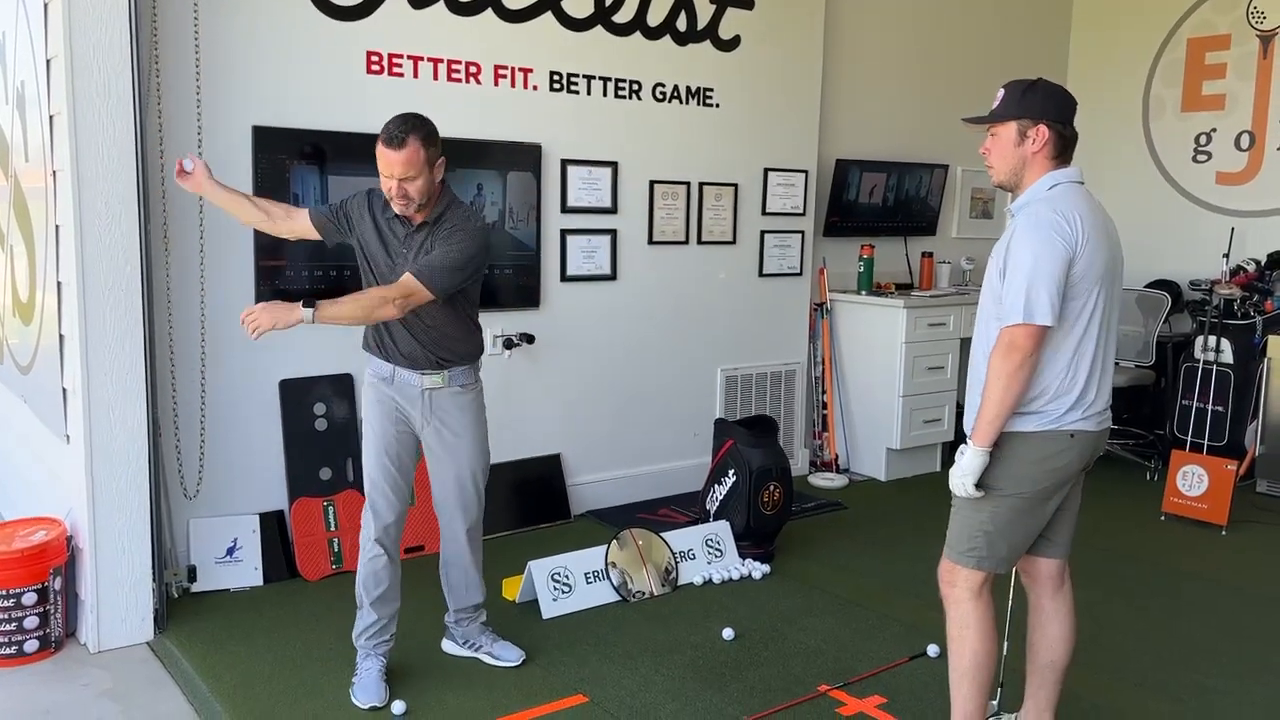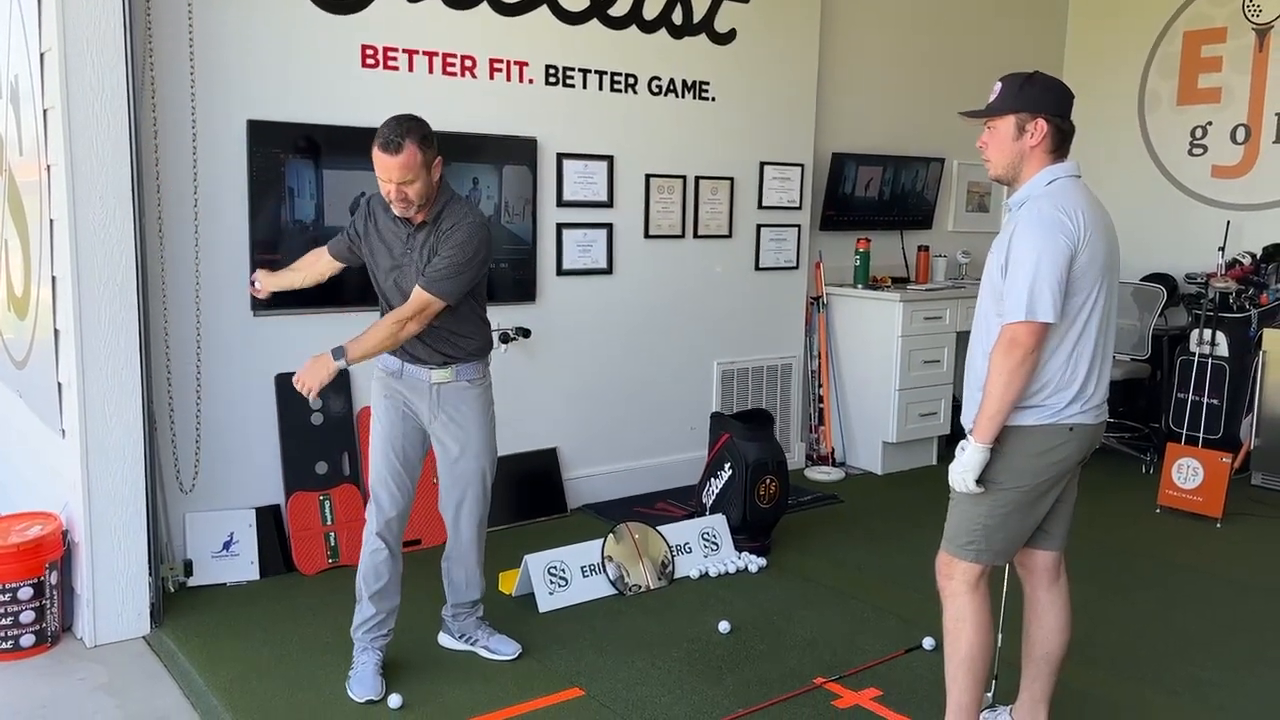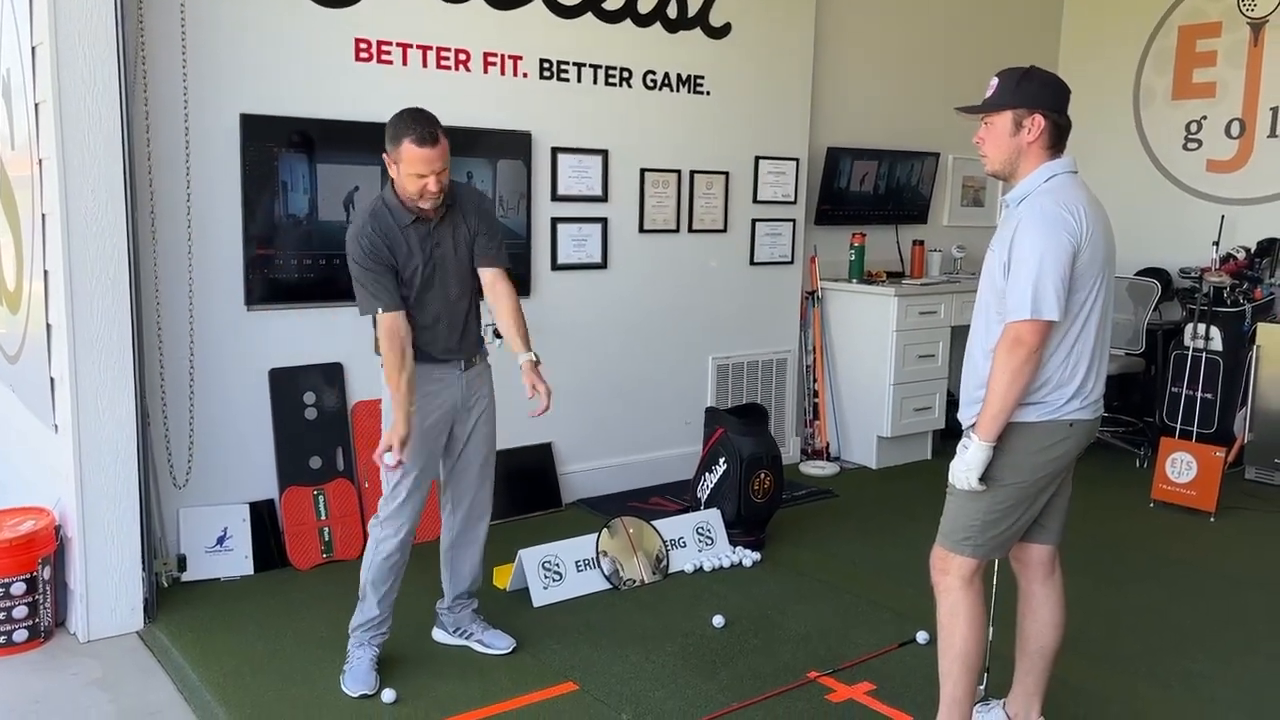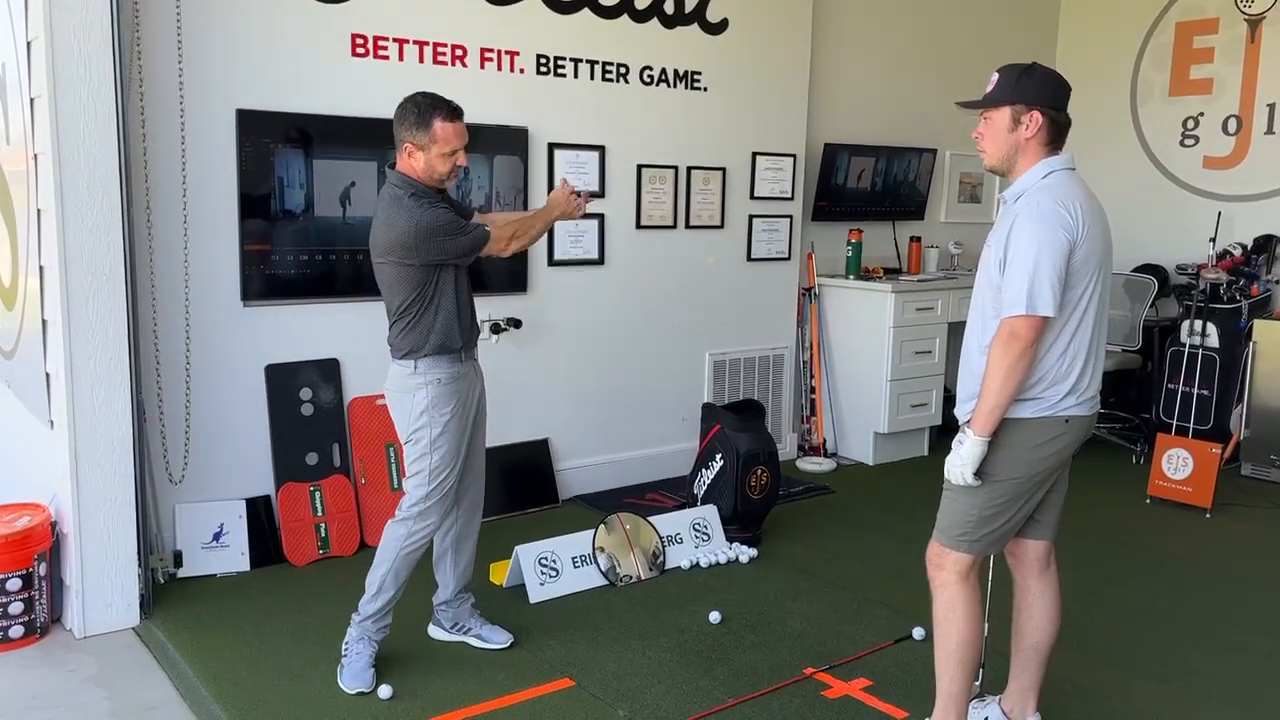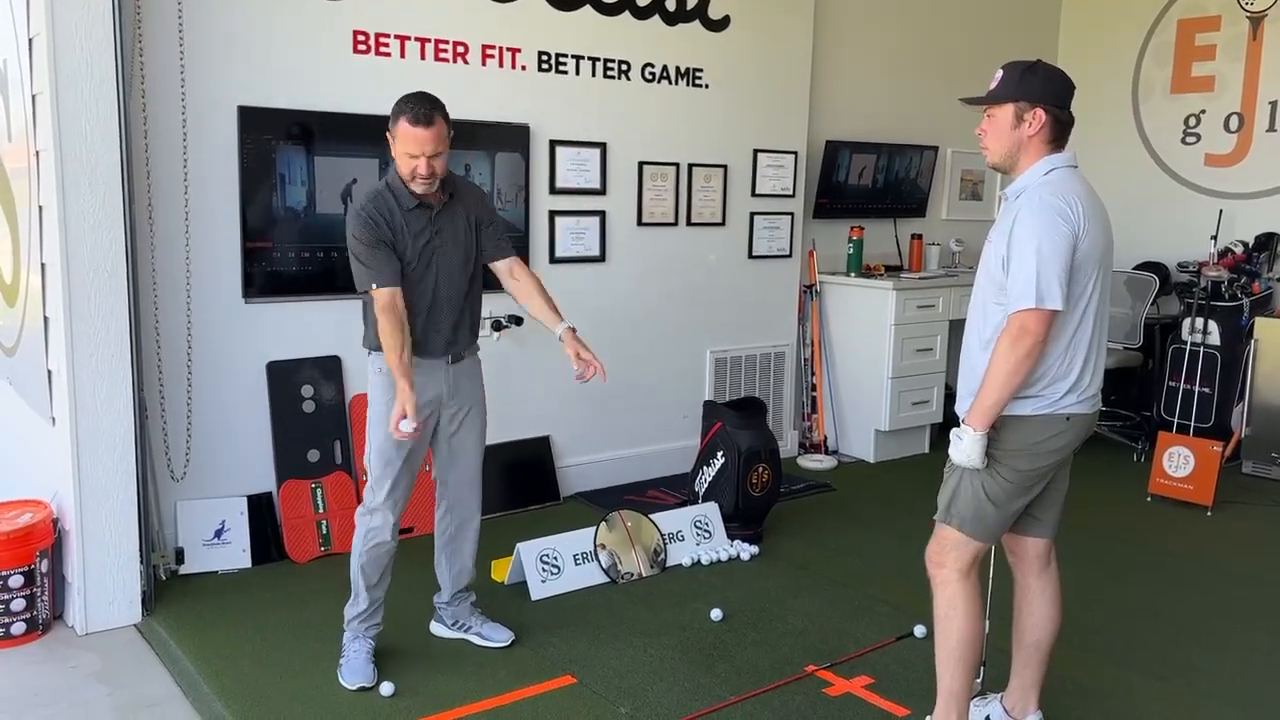
dt=0.5s
person 1, frame 1
left shoulder: (1045, 218)
right shoulder: (1083, 211)
left elbow: (1020, 342)
left wrist: (977, 443)
left hip: (1030, 437)
right hip: (1070, 428)
left knee: (963, 578)
right knee: (1046, 576)
person 1, frame 2
left shoulder: (1044, 212)
right shoulder: (1076, 204)
left elbow: (1022, 338)
left wrist: (978, 439)
left hip: (1027, 430)
right hip: (1063, 422)
left knee: (959, 571)
right knee: (1042, 567)
person 1, frame 3
left shoulder: (1044, 210)
right shoulder: (1066, 200)
left elbow: (1025, 336)
left wrist: (981, 437)
left hip: (1025, 426)
right hip: (1056, 419)
left knee: (954, 567)
right knee: (1036, 562)
person 1, frame 4
left shoulder: (1040, 205)
right shoulder: (1063, 196)
left elbow: (1020, 332)
left wrist: (976, 432)
left hip: (1021, 421)
right hip: (1051, 415)
left knee: (950, 563)
right knee: (1031, 557)
person 1, frame 5
left shoulder: (1042, 203)
right shoulder: (1065, 194)
left elbow: (1027, 328)
left wrist: (975, 422)
left hip: (1021, 419)
right hip: (1051, 412)
left knee: (949, 557)
right knee: (1031, 555)
person 2, frame 1
left shoulder: (466, 232)
right shoulder: (367, 209)
left elbow: (393, 302)
right elbow: (289, 221)
left wrist: (298, 312)
right wrist: (213, 190)
left hip: (453, 387)
right hip: (386, 382)
left knee: (462, 515)
right knee: (383, 519)
left ankle: (467, 628)
right ankle: (371, 651)
person 2, frame 2
left shoulder: (467, 229)
right shoulder: (373, 213)
left elbow: (413, 317)
right elbow: (328, 258)
left wrist: (337, 359)
right wrist: (273, 280)
left hip: (462, 382)
right hip: (398, 378)
left knee: (467, 509)
right knee: (386, 513)
left ankle: (463, 621)
right ankle: (369, 645)
person 2, frame 3
left shoulder: (472, 206)
right shoulder: (370, 232)
left elbow: (497, 287)
right elbow: (393, 331)
left wrist: (525, 359)
right wrist: (397, 415)
left hip: (471, 370)
right hip: (415, 378)
left knee: (471, 505)
right knee: (400, 511)
left ankle: (458, 615)
right ankle: (365, 640)
person 2, frame 4
left shoulder: (428, 195)
right shoulder: (410, 220)
left elbow: (486, 224)
right elbow: (502, 242)
left wrist: (547, 211)
right wrist: (553, 210)
left hip: (458, 368)
right hip: (428, 378)
left knee: (464, 498)
right knee: (424, 506)
left ankle: (452, 610)
right ankle: (362, 635)
person 2, frame 5
left shoulder: (471, 203)
right shoulder: (371, 215)
left elbow: (513, 273)
right elbow: (389, 308)
left wrist: (566, 332)
right wrist: (401, 388)
left hip: (462, 370)
right hip: (403, 374)
left knee: (462, 498)
right knee: (383, 507)
left ankle: (454, 608)
right ankle: (359, 632)
